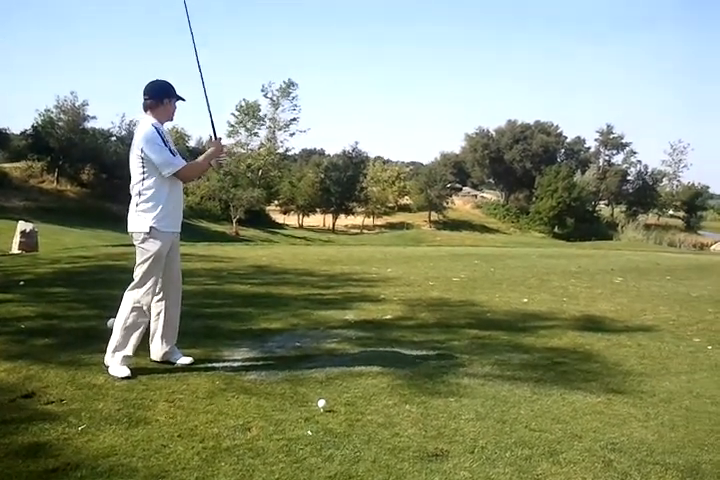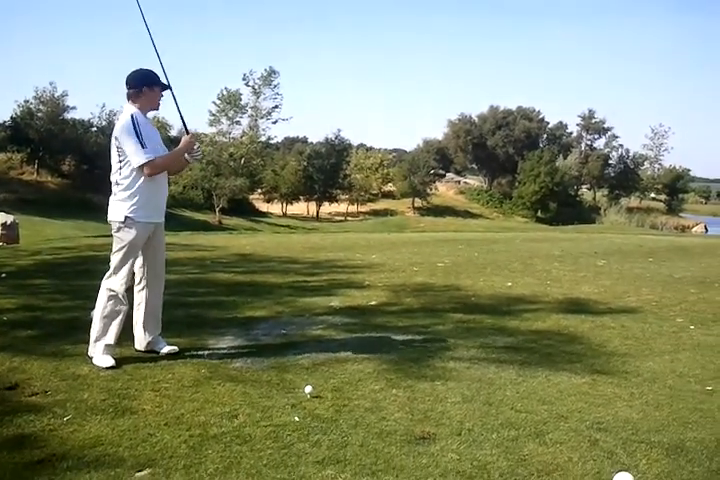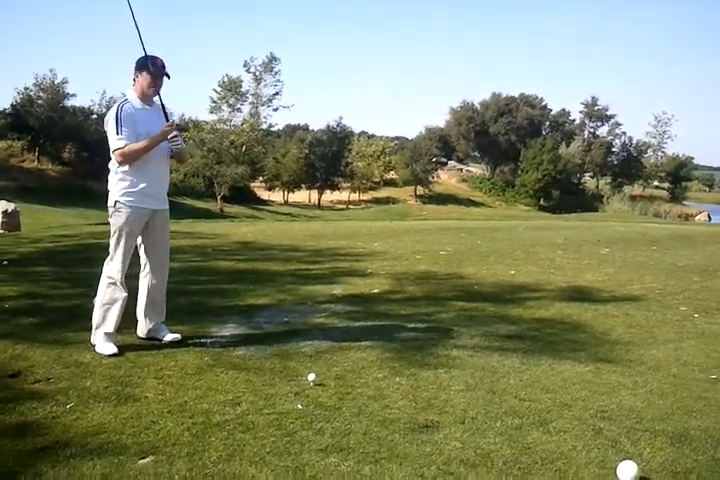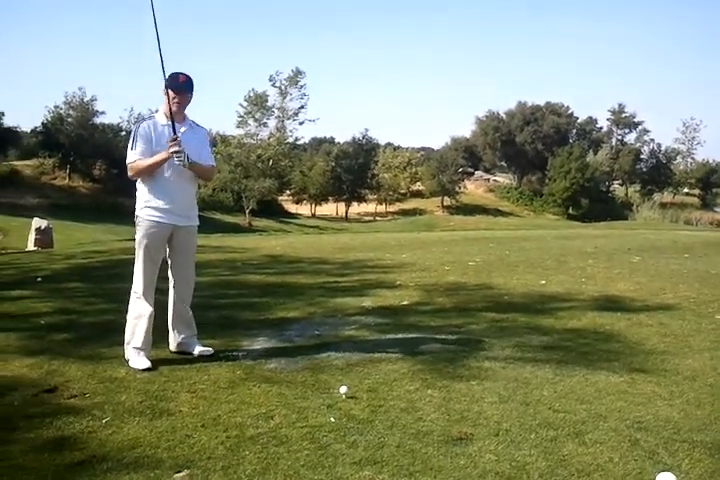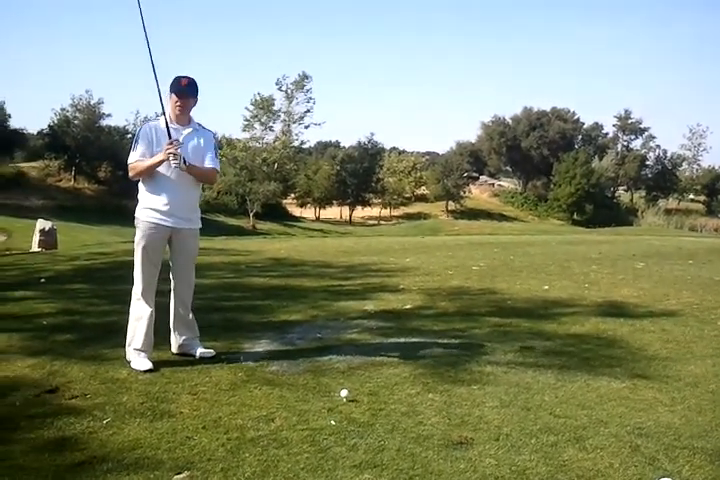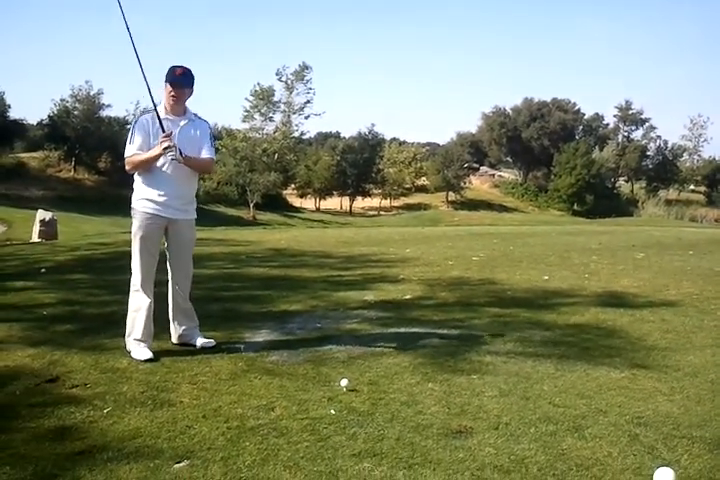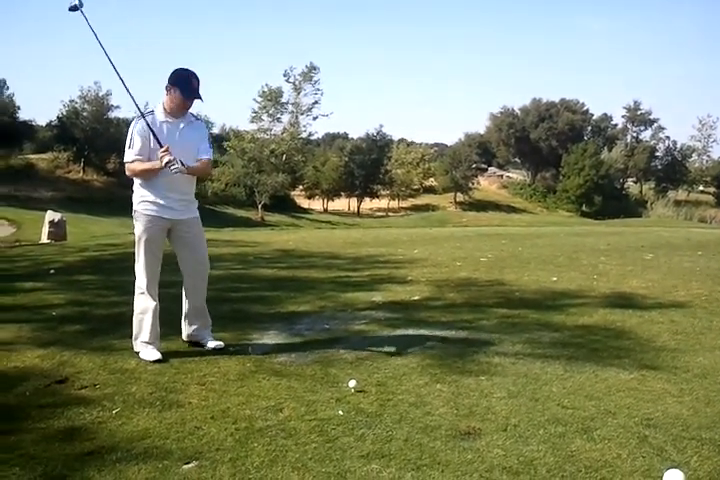
dt=0.3s
person 1, frame 1
left shoulder: (155, 133)
right shoulder: (151, 133)
left elbow: (181, 175)
right elbow: (183, 173)
left wrist: (208, 162)
right wrist: (210, 154)
left hip: (167, 226)
right hip: (153, 226)
left knee: (169, 288)
right knee: (142, 291)
left ankle: (164, 348)
right ankle: (116, 356)
person 1, frame 2
left shoulder: (145, 124)
right shoulder: (130, 123)
left elbow: (165, 169)
right elbow: (150, 168)
left wrist: (186, 157)
right wrist: (181, 148)
left hip: (153, 216)
right hip: (132, 215)
left knee: (153, 278)
right knee: (118, 280)
left ankle: (148, 337)
right ankle: (100, 346)
person 1, frame 3
left shoulder: (161, 114)
right shoulder: (122, 110)
right elbow: (122, 155)
left wrist: (175, 144)
right wrist: (156, 139)
left hip: (159, 202)
right hip: (128, 201)
left knee: (157, 266)
right knee: (117, 269)
left ankle: (151, 324)
right ankle: (102, 333)
person 1, frame 4
left shoulder: (199, 132)
right shoulder: (146, 127)
left elbow: (209, 173)
right elbow: (133, 170)
left wrist: (188, 162)
right wrist: (164, 155)
left hip: (187, 218)
right hip: (153, 216)
left knee: (184, 282)
right knee: (144, 284)
left ankle: (183, 338)
right ankle: (135, 348)
person 1, frame 5
left shoulder: (206, 136)
right shoulder: (149, 130)
left elbow: (212, 176)
right elbow: (133, 170)
left wrist: (186, 165)
right wrist: (161, 158)
left hip: (188, 221)
right hip: (152, 217)
left knee: (184, 284)
right knee: (144, 285)
left ankle: (185, 340)
right ankle: (137, 349)
person 1, frame 6
left shoulder: (201, 126)
right shoulder: (145, 121)
left elbow: (208, 166)
right elbow: (130, 164)
left wrist: (182, 157)
right wrist: (157, 152)
left hip: (184, 211)
right hip: (148, 208)
left knee: (182, 275)
right knee: (143, 276)
left ankle: (184, 331)
right ankle: (137, 339)
person 1, frame 7
left shoulder: (198, 126)
right shoulder: (144, 124)
left elbow: (207, 166)
right elbow: (130, 168)
left wrist: (185, 168)
right wrist: (158, 165)
left hip: (186, 210)
right hip: (150, 210)
left knee: (198, 270)
right knee: (147, 278)
left ankle: (196, 330)
right ankle: (145, 341)
